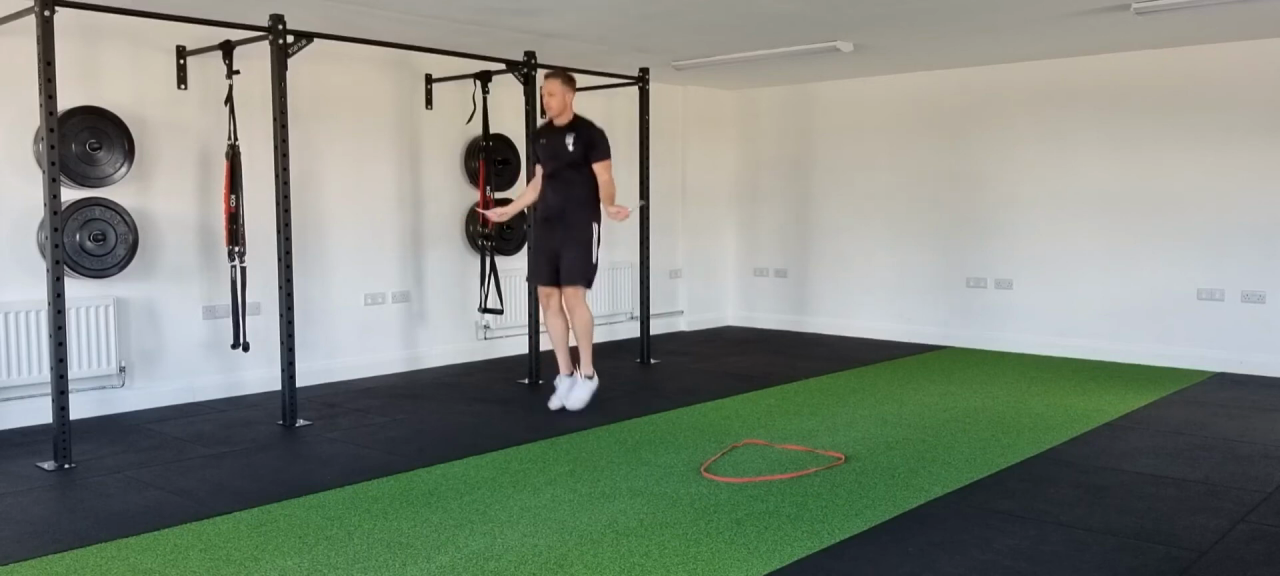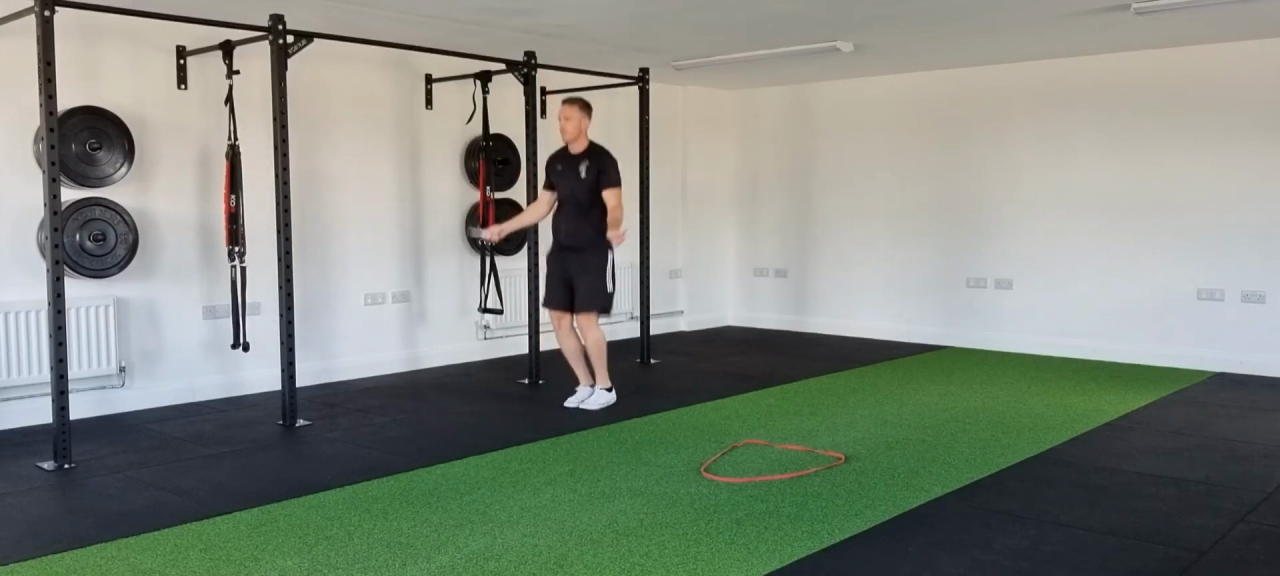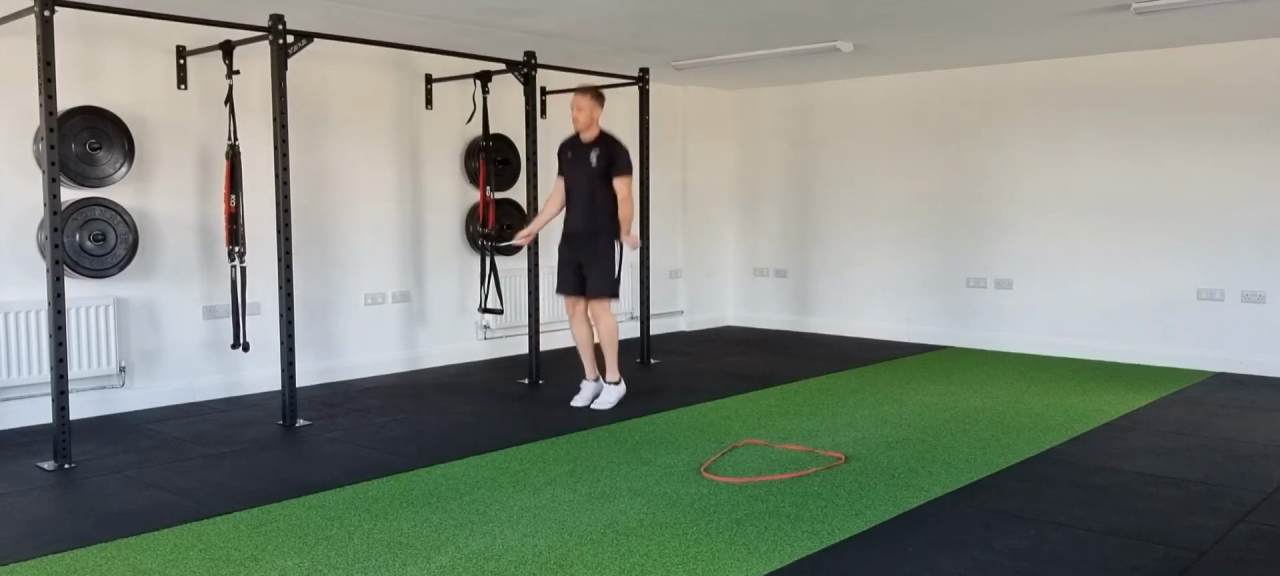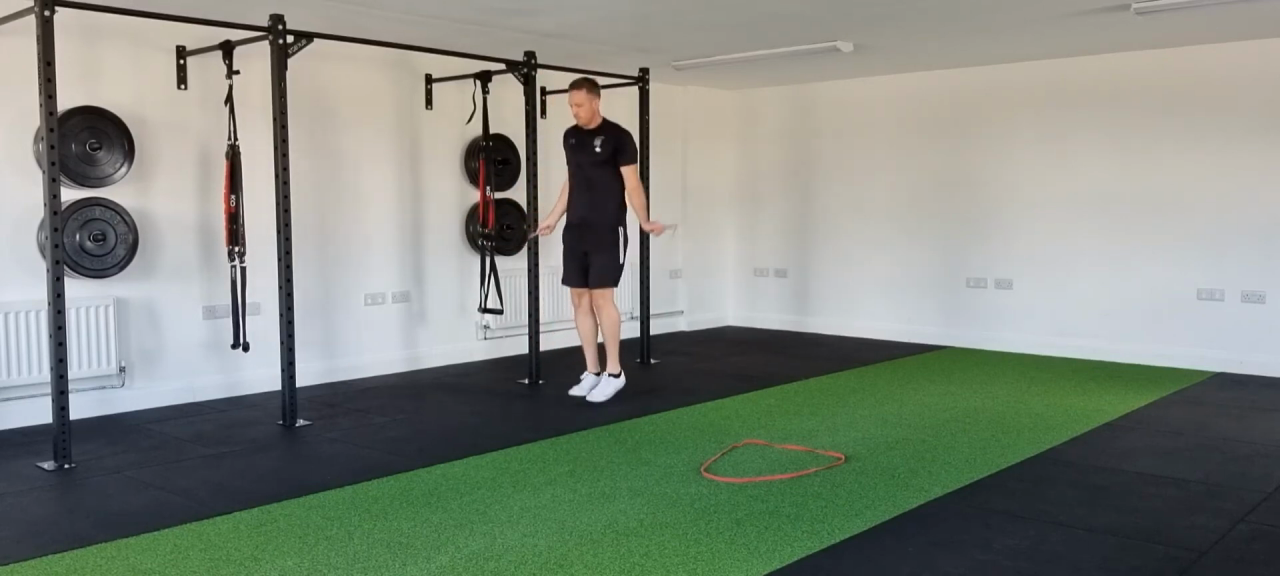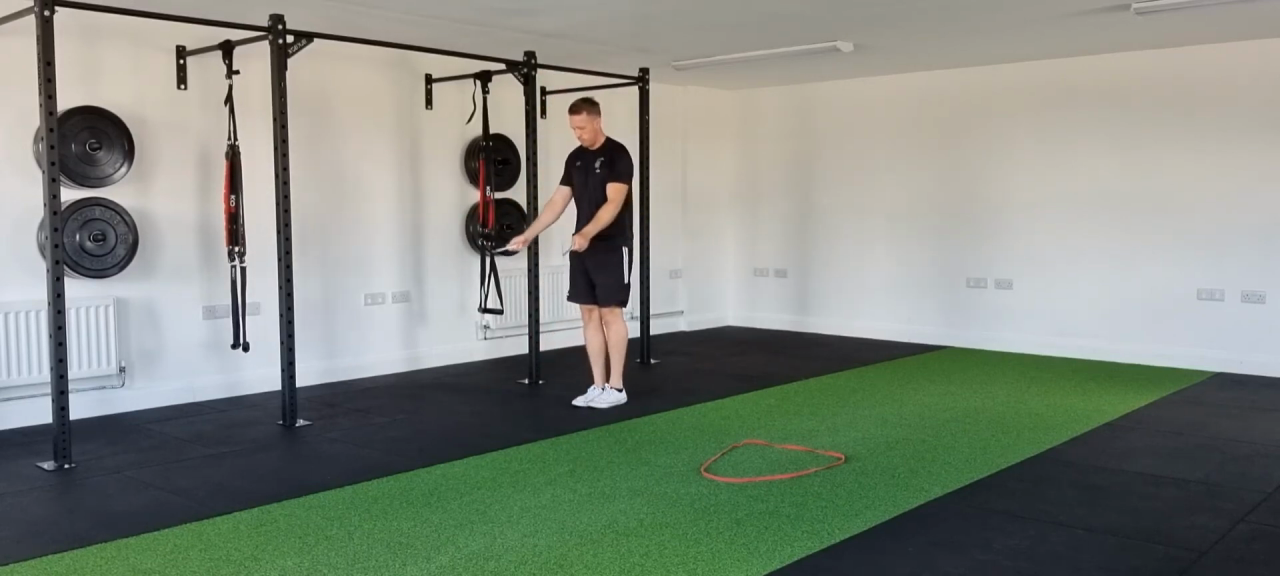
dt=1s
person 1, frame 1
left shoulder: (590, 133)
right shoulder: (543, 135)
left elbow: (605, 179)
left wrist: (612, 207)
right wrist: (509, 210)
left hip: (580, 227)
right hip: (547, 228)
left knee: (574, 298)
right knee: (548, 299)
left ankle: (585, 375)
right ankle: (565, 377)
person 1, frame 2
left shoulder: (602, 161)
right shoulder: (555, 161)
left elbow: (613, 206)
right elbow: (543, 206)
left wrist: (614, 231)
right wrist: (504, 228)
left hip: (592, 253)
right hip: (560, 252)
left knee: (586, 321)
right knee: (559, 320)
left ankle: (604, 388)
right ankle: (585, 383)
person 1, frame 3
left shoulder: (613, 150)
right shoulder: (566, 148)
left elbow: (624, 196)
left wrist: (626, 232)
right wrist: (531, 229)
left hip: (602, 242)
right hip: (571, 241)
left knee: (599, 309)
right knee: (574, 310)
left ankle: (613, 381)
right ankle: (592, 378)
person 1, frame 4
left shoulder: (617, 136)
right shoulder: (570, 137)
left elbow: (632, 183)
left wrist: (644, 221)
right wrist: (553, 218)
left hip: (608, 229)
right hip: (576, 228)
left knee: (602, 297)
right knee: (579, 298)
left ankle: (614, 371)
right ankle: (592, 372)
person 1, frame 5
left shoulder: (617, 155)
right shoulder: (575, 158)
left elbow: (613, 203)
right elbow: (557, 203)
left wrist: (586, 235)
right wrist: (527, 236)
left hip: (612, 247)
right hip: (582, 248)
left knee: (611, 314)
right knee: (589, 315)
left ankle: (616, 387)
right ankle: (598, 386)
